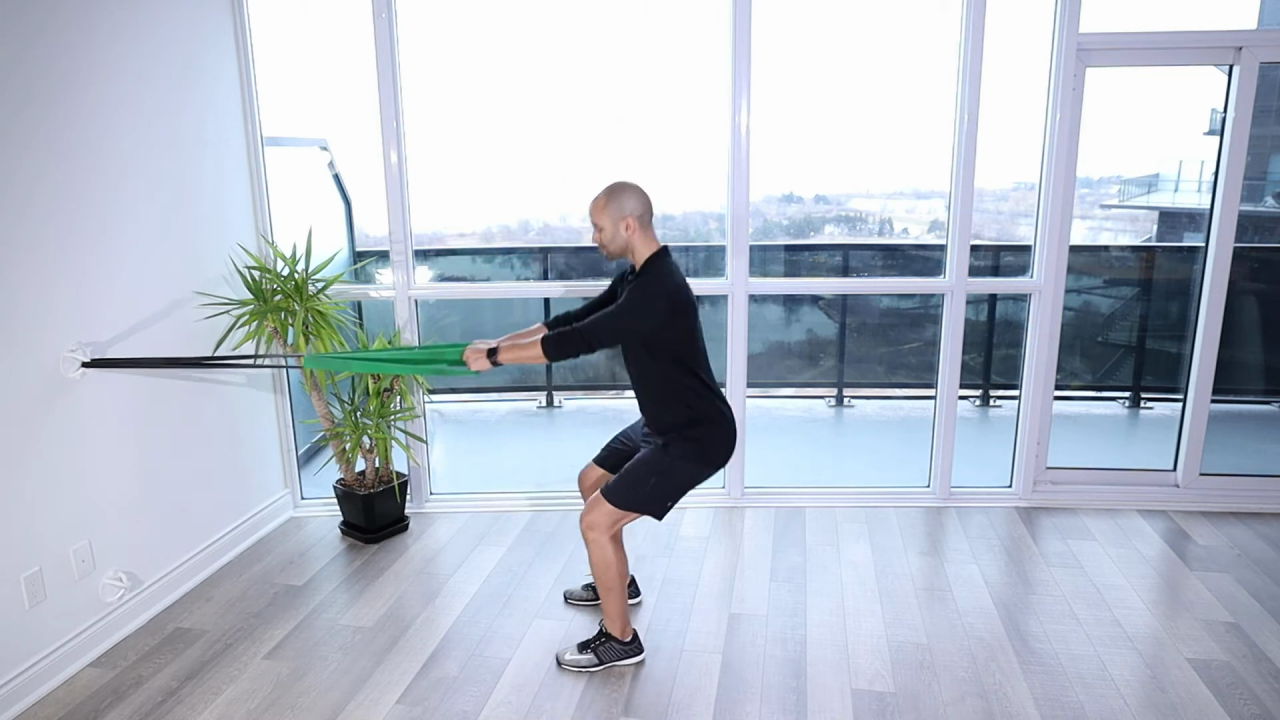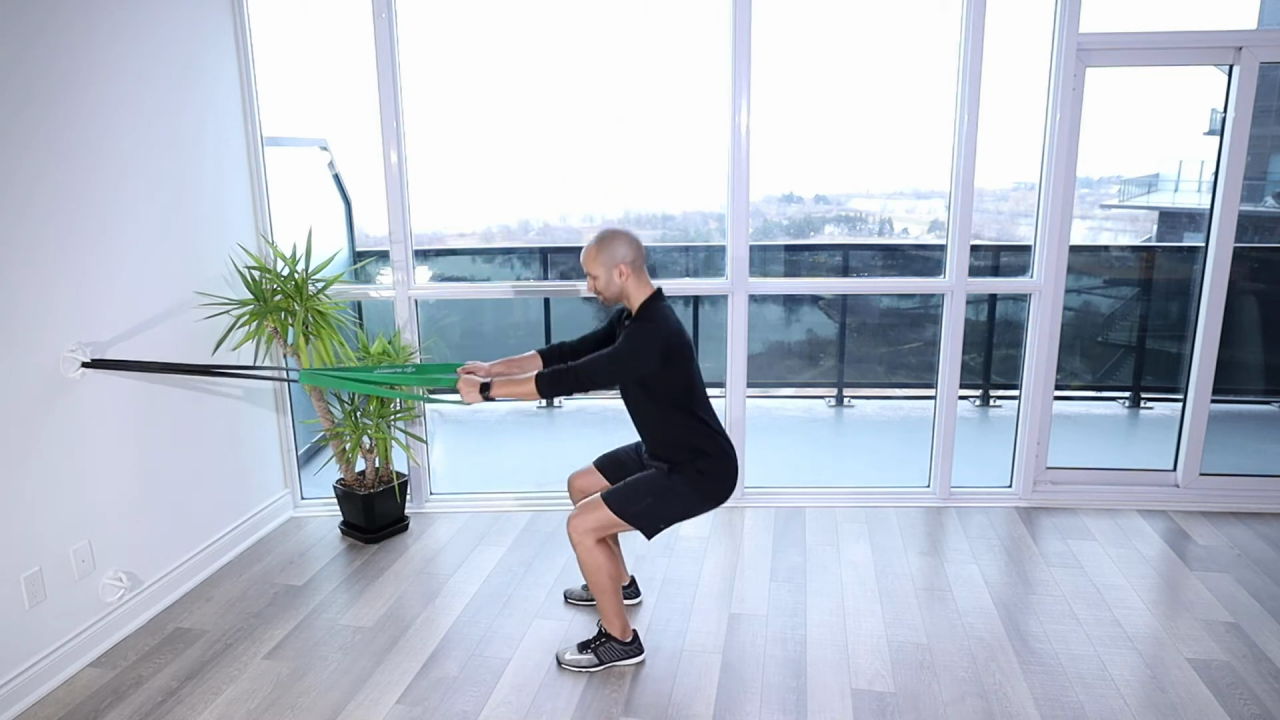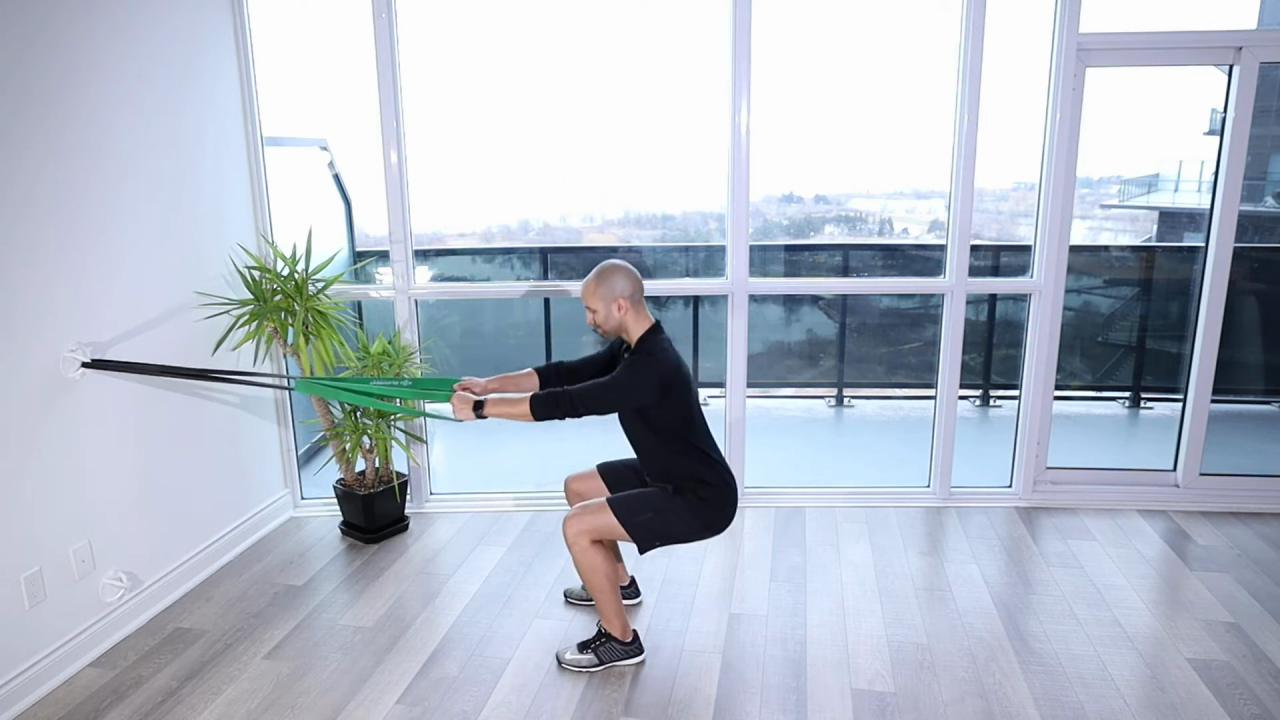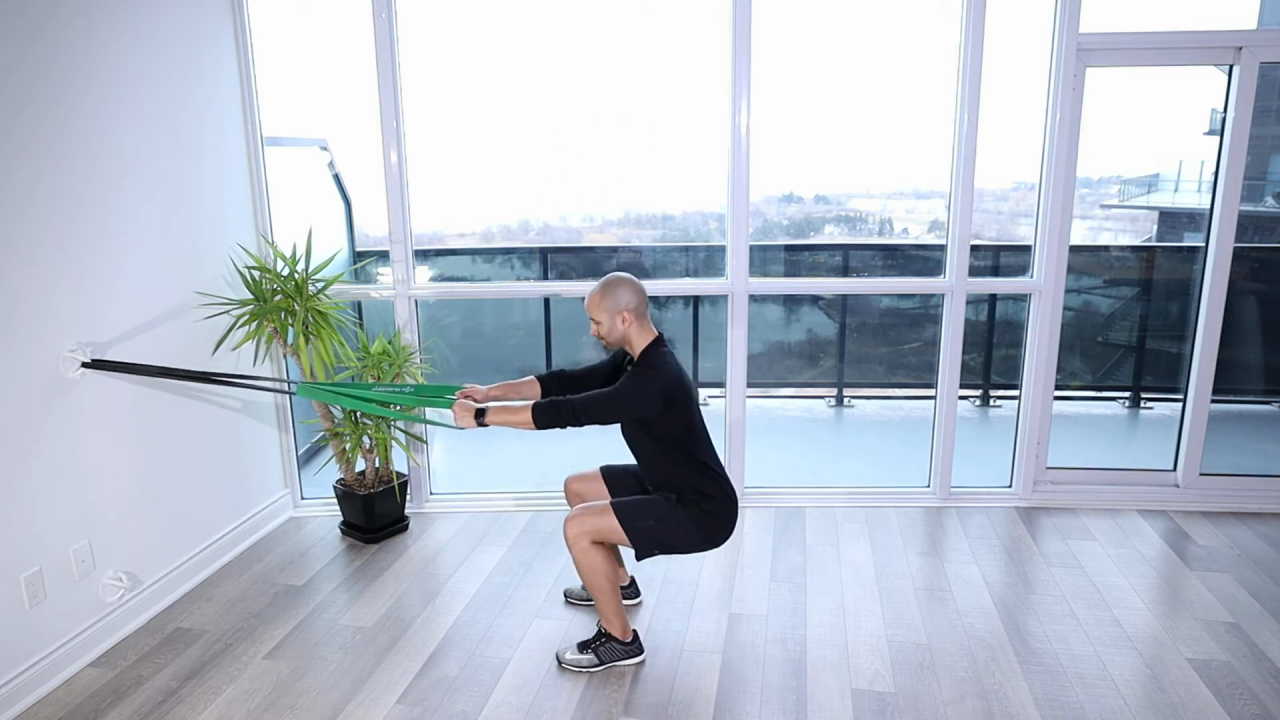
dt=0.2s
person 1, frame 1
left shoulder: (658, 290)
right shoulder: (637, 278)
left elbow: (580, 341)
right elbow: (577, 320)
left wrist: (496, 356)
right wrist: (502, 342)
left hip: (695, 438)
right hip: (665, 422)
left knee: (597, 521)
right knee: (592, 481)
left ankle: (619, 638)
right ankle: (619, 582)
person 1, frame 2
left shoulder: (653, 335)
right shoulder: (633, 318)
left elbow: (574, 379)
right elbow: (571, 352)
left wrist: (487, 390)
right wrist: (494, 368)
left hip: (699, 471)
right hip: (668, 452)
left knee: (583, 526)
right knee: (581, 485)
left ankle: (619, 639)
right ankle: (620, 582)
person 1, frame 3
left shoulder: (651, 368)
right shoulder: (634, 348)
left elbow: (568, 403)
right elbow: (567, 374)
left wrist: (481, 408)
right wrist: (490, 383)
left hip: (700, 500)
right hip: (672, 476)
left knee: (578, 527)
right knee: (578, 487)
left ankle: (619, 640)
right ankle: (619, 582)
person 1, frame 4
left shoulder: (653, 381)
right shoulder: (637, 359)
left elbow: (569, 412)
right elbow: (569, 382)
left wrist: (482, 416)
right wrist: (490, 391)
left hip: (702, 513)
right hip: (673, 487)
left knee: (579, 526)
right knee: (578, 487)
left ankle: (619, 640)
right ankle: (620, 582)
